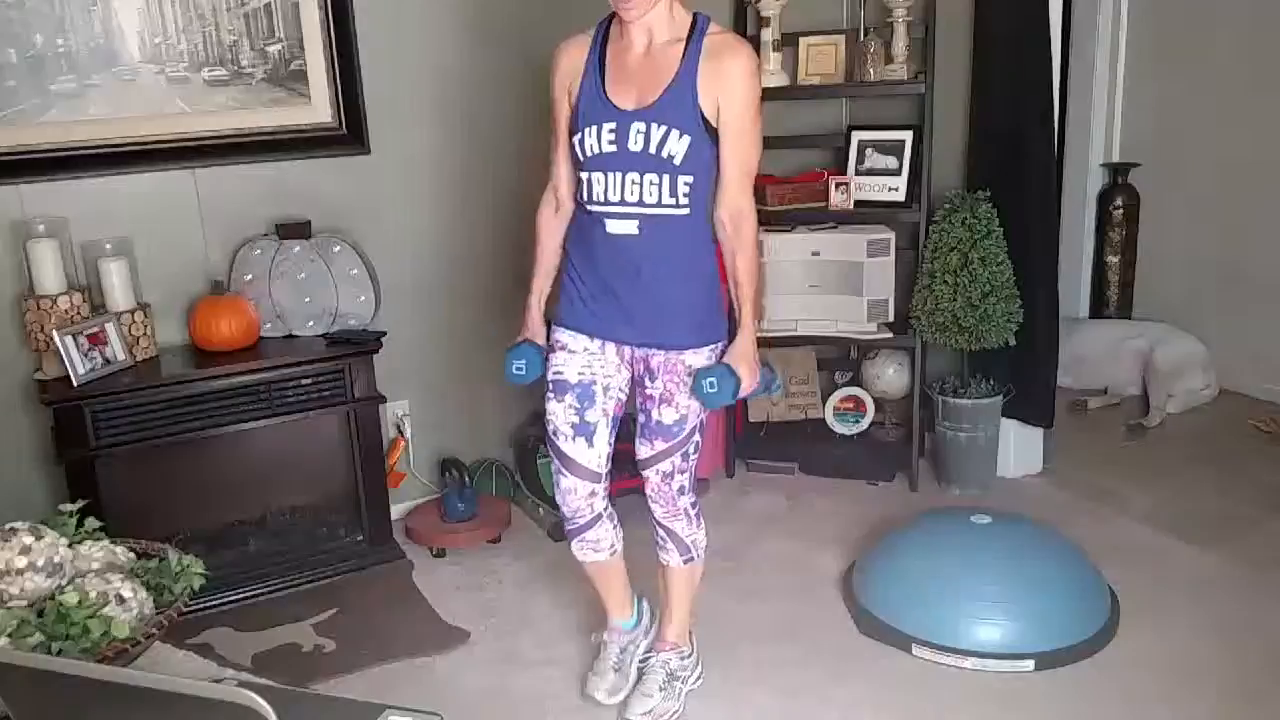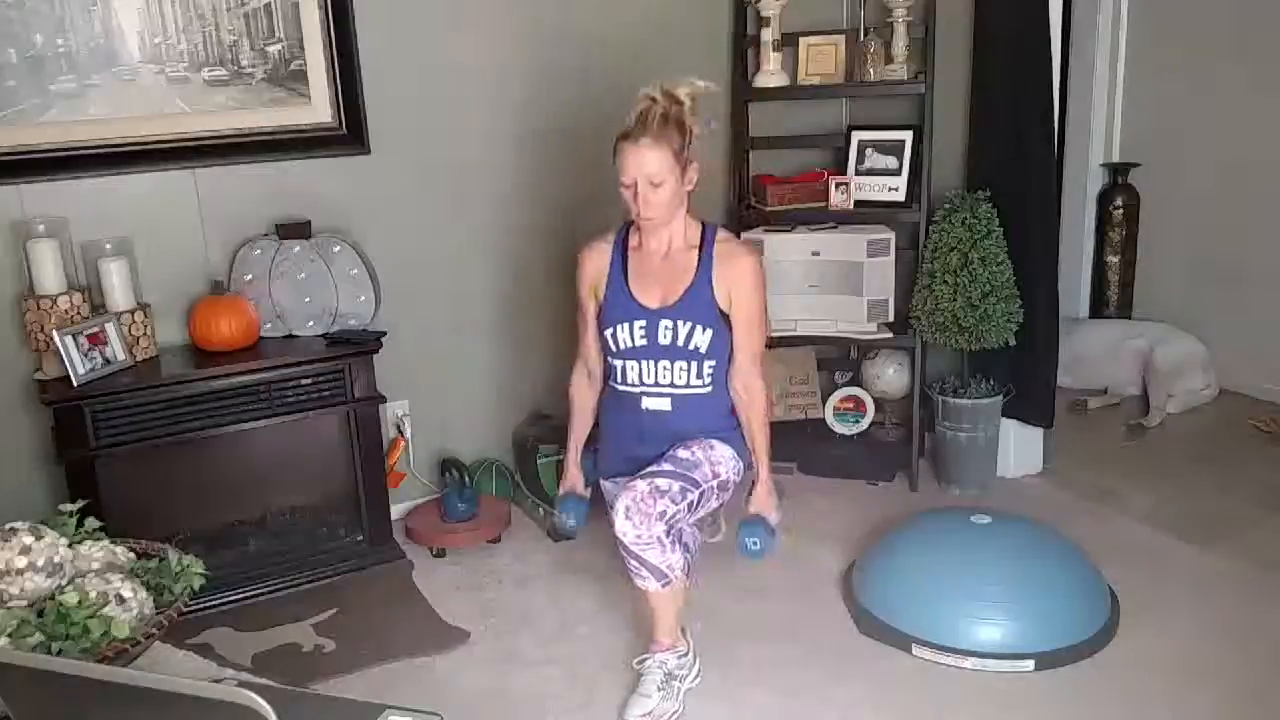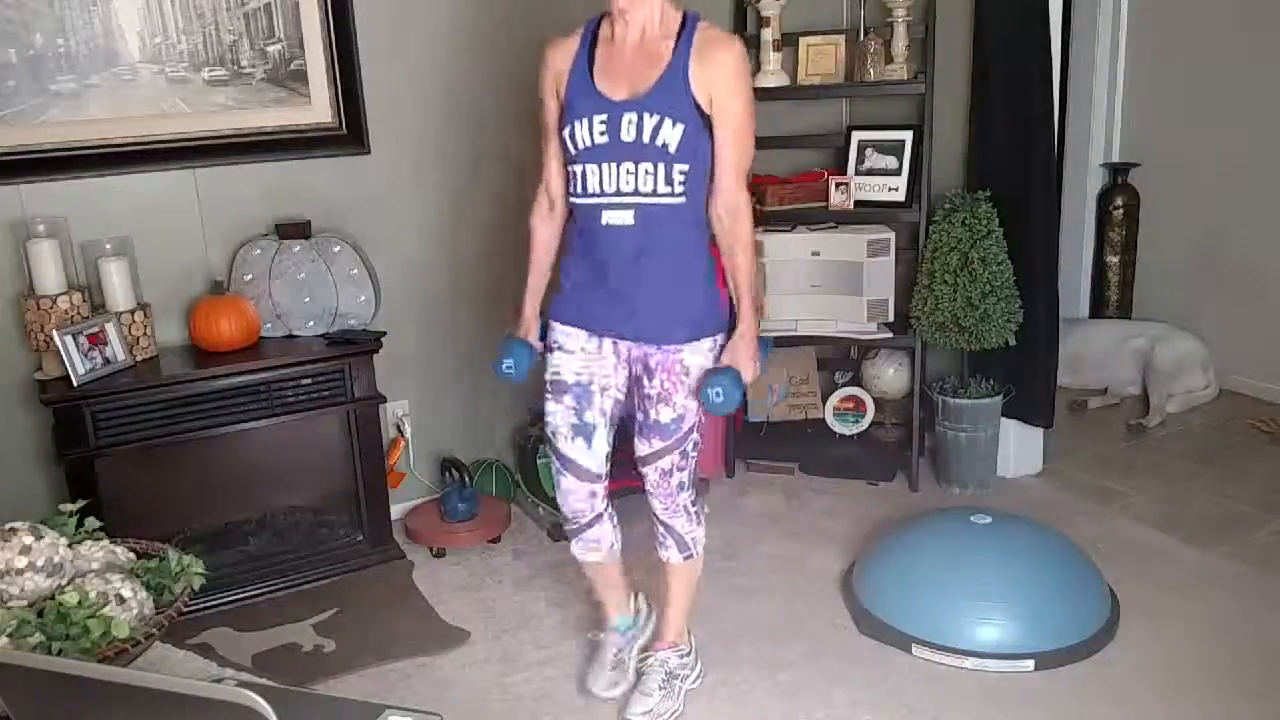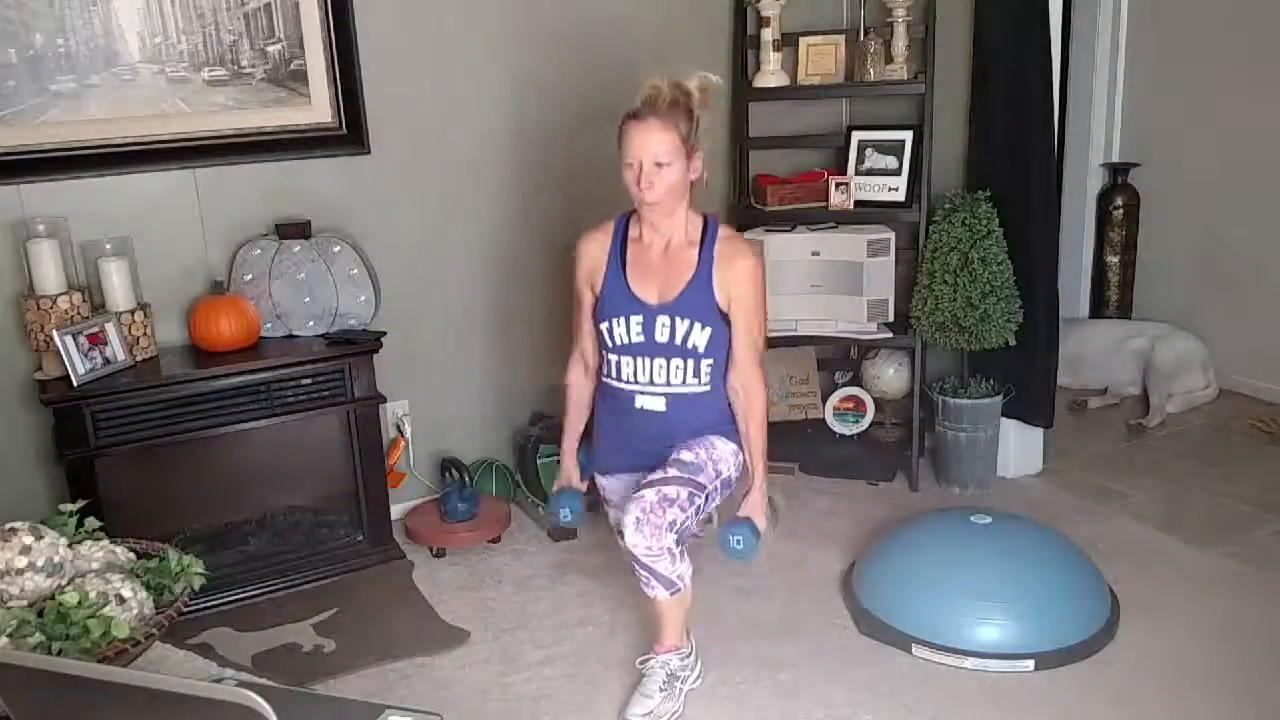
dt=0.3s
person 1, frame 1
left shoulder: (724, 60)
right shoulder: (575, 58)
left elbow: (734, 208)
right elbow: (560, 196)
left wrist: (748, 332)
right wrist: (534, 305)
left hip: (681, 323)
right hip: (586, 316)
left knee: (667, 485)
right knee: (574, 487)
left ankle: (674, 649)
right ankle: (624, 619)
person 1, frame 2
left shoulder: (730, 262)
right shoulder: (598, 259)
left elbow: (747, 377)
right elbow: (587, 362)
left wrist: (763, 475)
right wrist: (573, 455)
left hip: (706, 440)
right hip: (627, 441)
left knee: (637, 520)
left ankle: (670, 658)
right ankle: (698, 510)
person 1, frame 3
right shoulder: (564, 57)
left elbow: (729, 203)
right elbow: (553, 198)
left wrist: (747, 329)
right wrist: (527, 310)
left hip: (678, 321)
right hip: (582, 318)
left knee: (667, 483)
right knee: (575, 487)
left ankle: (673, 650)
right ankle: (621, 618)
person 1, frame 4
left shoulder: (731, 259)
right shoulder: (596, 250)
left elbow: (745, 378)
right elbow: (585, 360)
left wrist: (757, 482)
right wrist: (568, 452)
left hip: (704, 438)
right hip: (621, 447)
left knee: (646, 526)
right knee: (646, 522)
left ankle: (673, 656)
right ankle: (691, 507)
